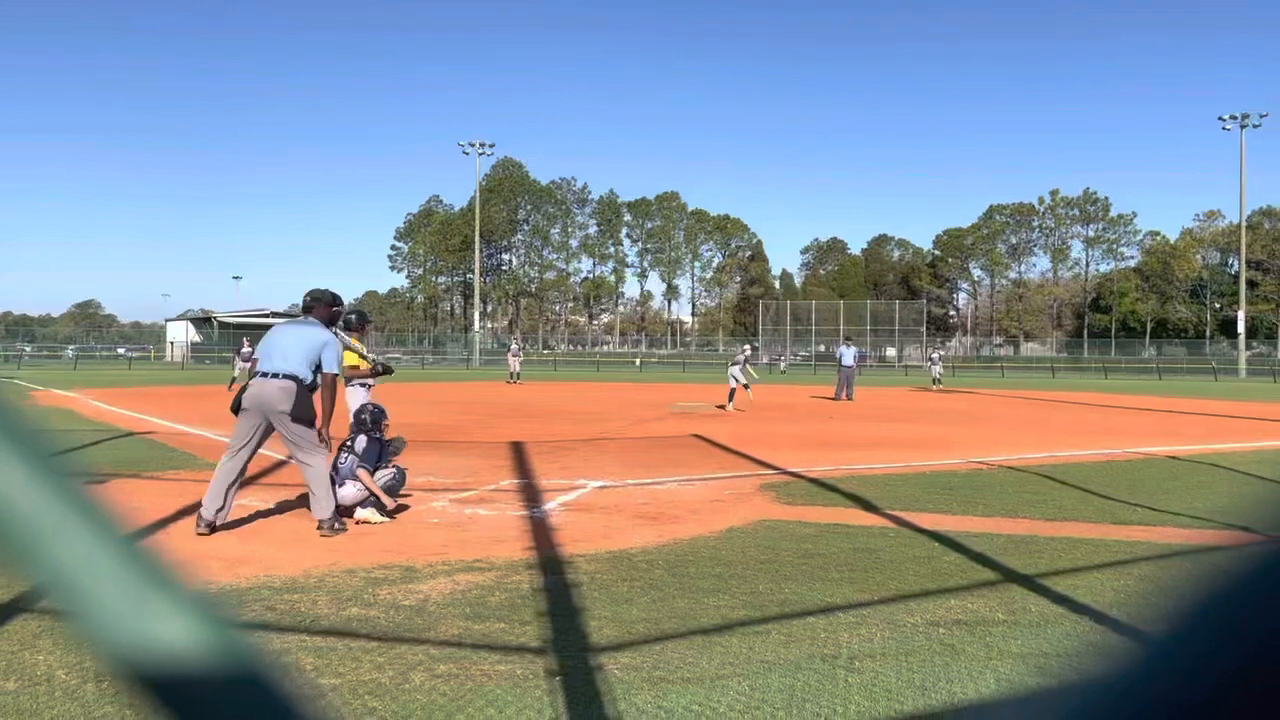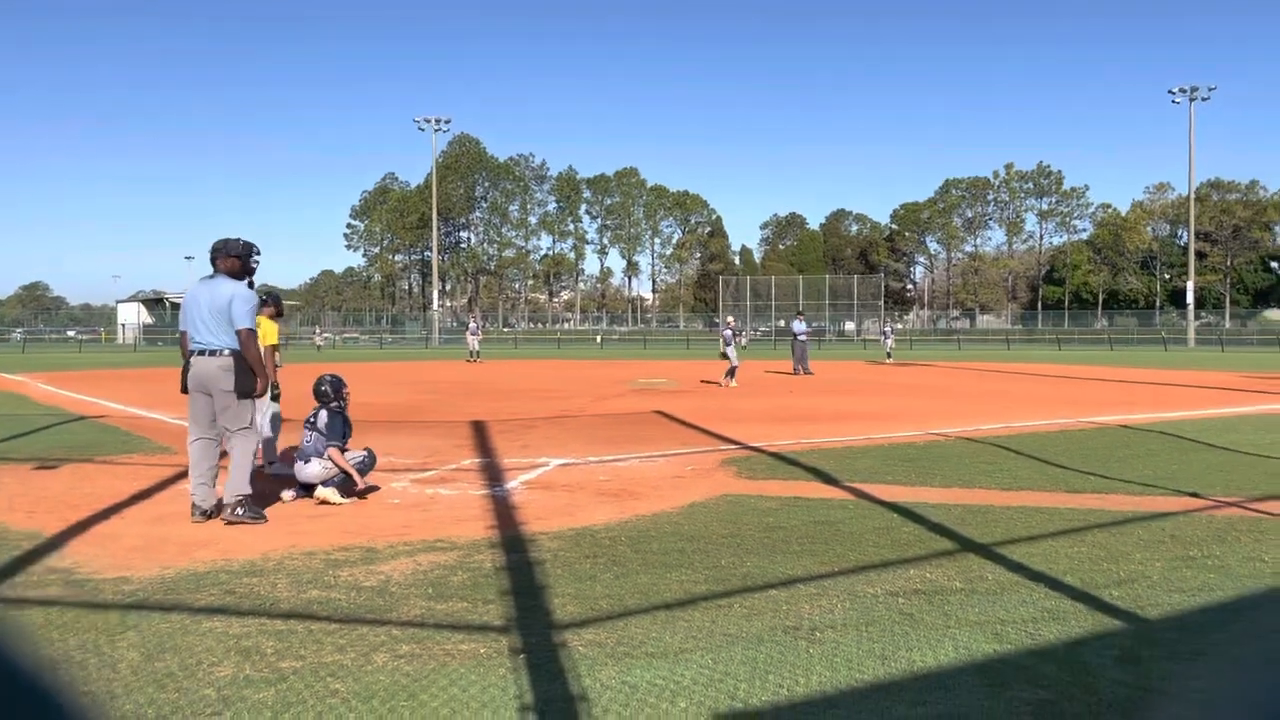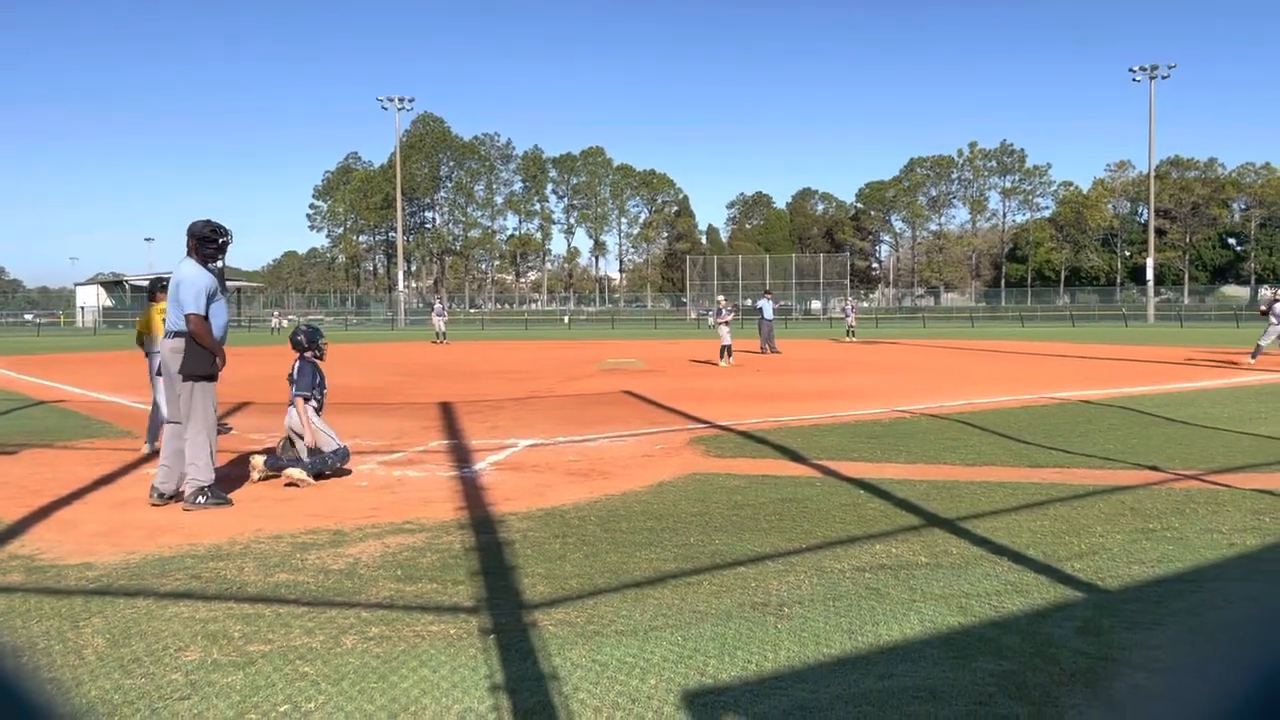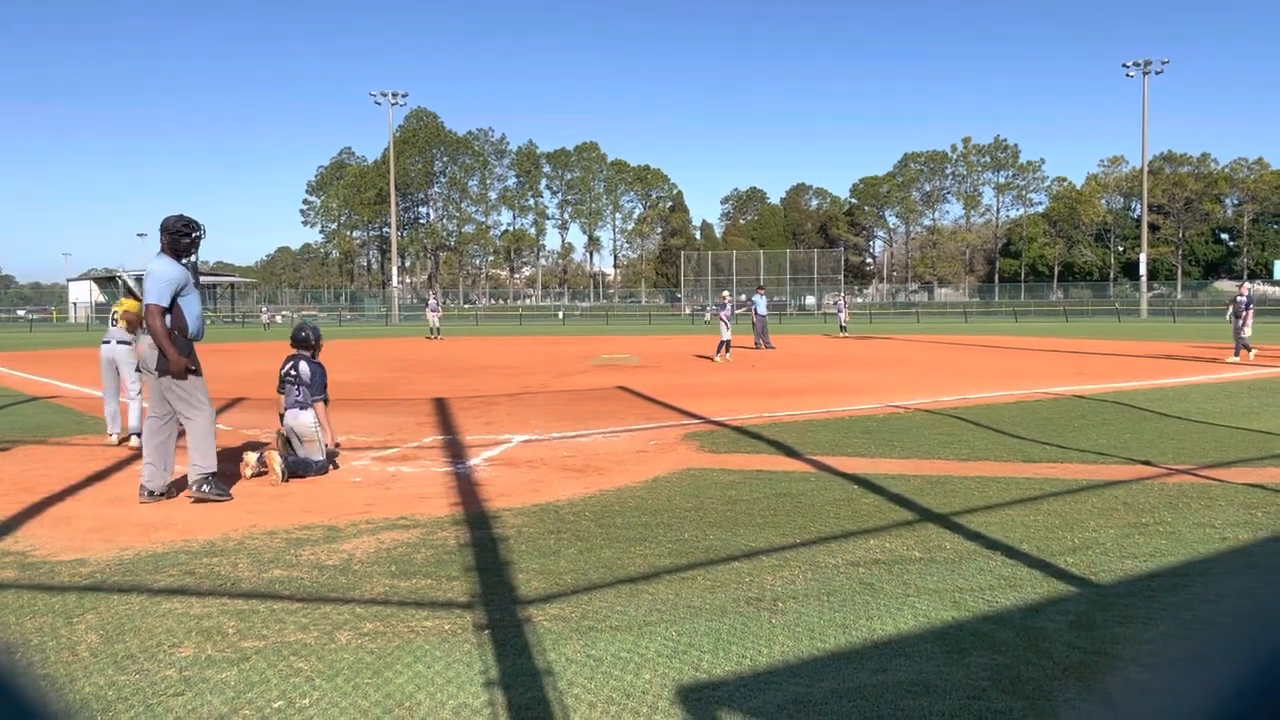
dt=1s
person 1, frame 1
left shoulder: (278, 329)
right shoulder: (328, 338)
left elbow: (254, 367)
right elbow: (328, 383)
right wrist: (324, 425)
left hip: (255, 388)
right hip: (288, 393)
left knee: (236, 454)
right knee: (313, 455)
left ankle: (207, 517)
right ankle: (327, 518)
person 1, frame 2
left shoulder: (192, 292)
right shoulder: (240, 292)
left elbow: (184, 339)
right elbow: (246, 339)
right wrist: (262, 375)
left hip: (196, 366)
right hip: (229, 367)
left knee: (201, 437)
right knee: (242, 435)
left ankle: (201, 504)
right ankle: (237, 502)
person 1, frame 3
left shoulder: (194, 270)
right shoulder: (195, 276)
right elbow: (195, 324)
right wrist: (219, 352)
left hip: (176, 349)
right hip: (190, 352)
left knee: (178, 421)
right knee: (200, 421)
left ankle: (165, 487)
right ankle: (198, 489)
person 1, frame 4
left shoulder: (176, 266)
right shoulder: (166, 270)
right elbow: (152, 315)
right wrist: (174, 355)
left hip: (160, 349)
right hip: (170, 349)
left knee: (159, 416)
right knee: (199, 412)
left ankle: (153, 485)
right ankle: (203, 478)
